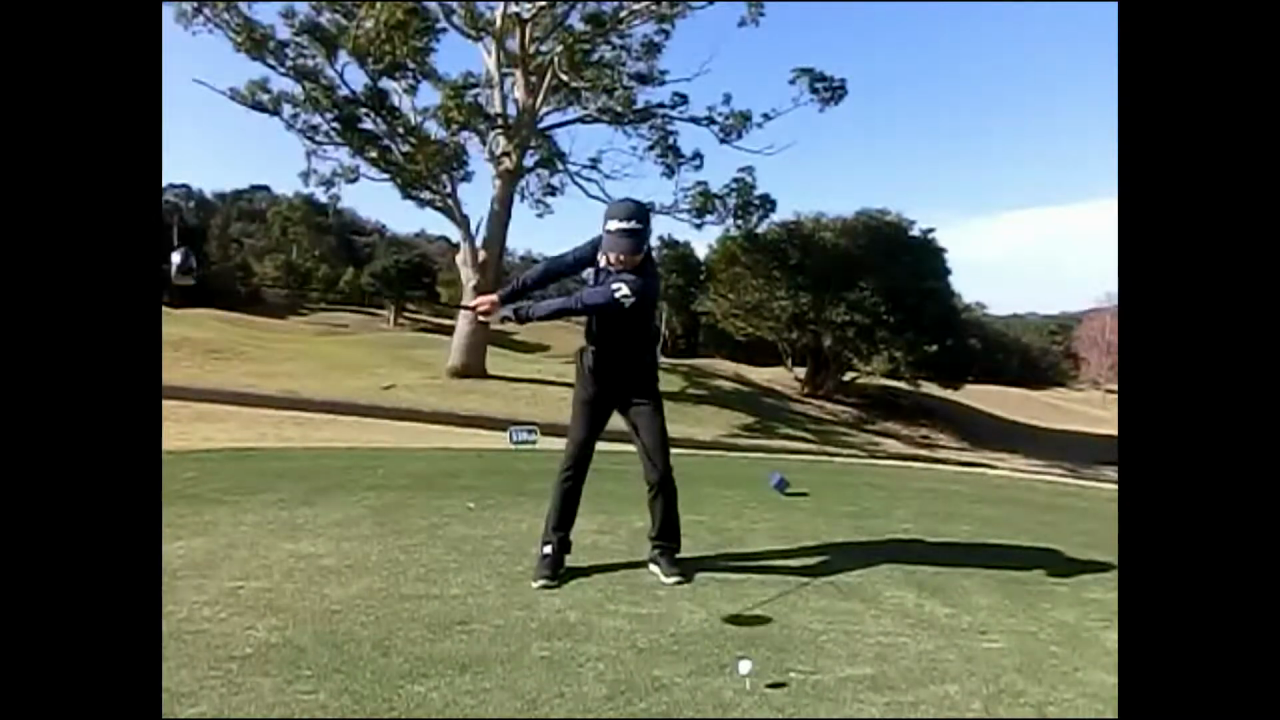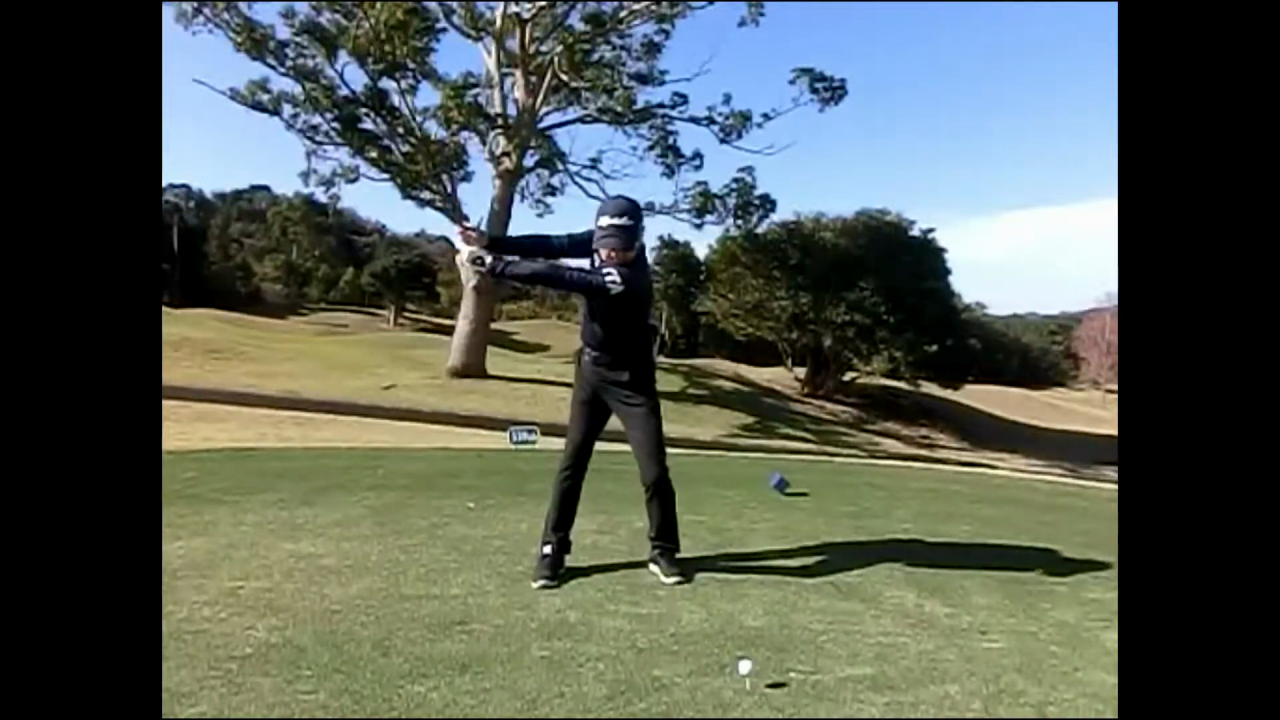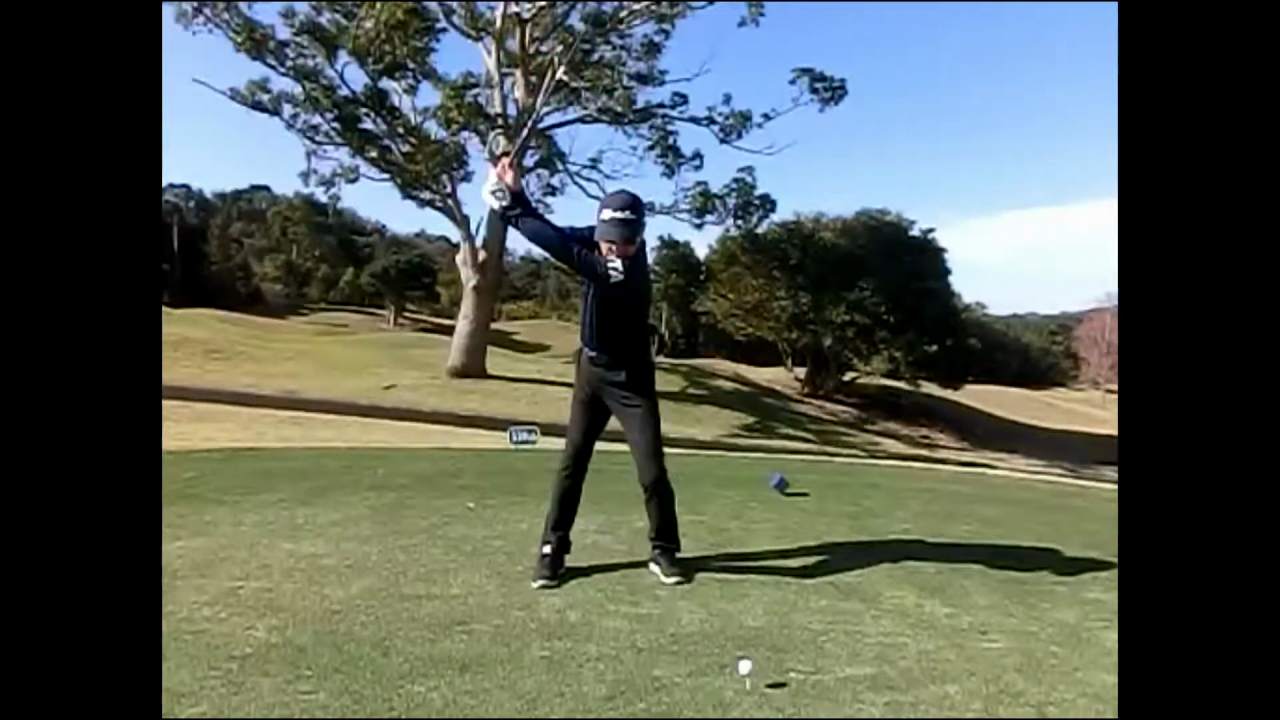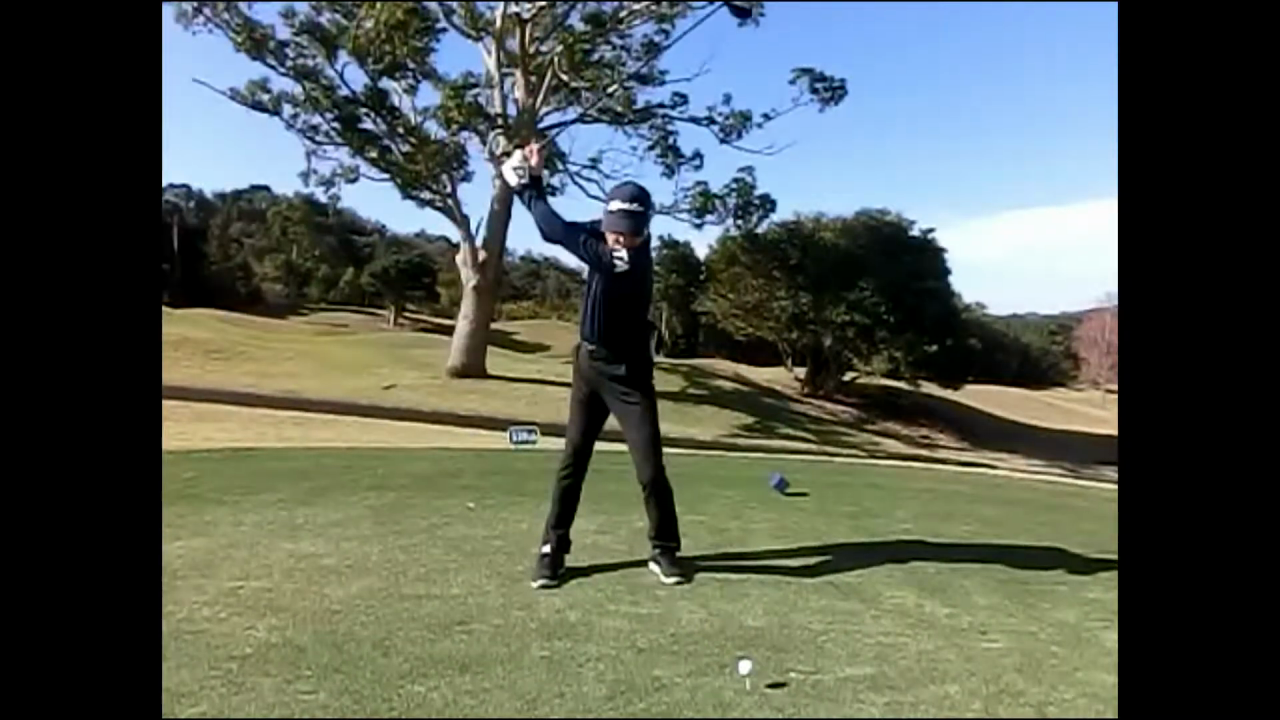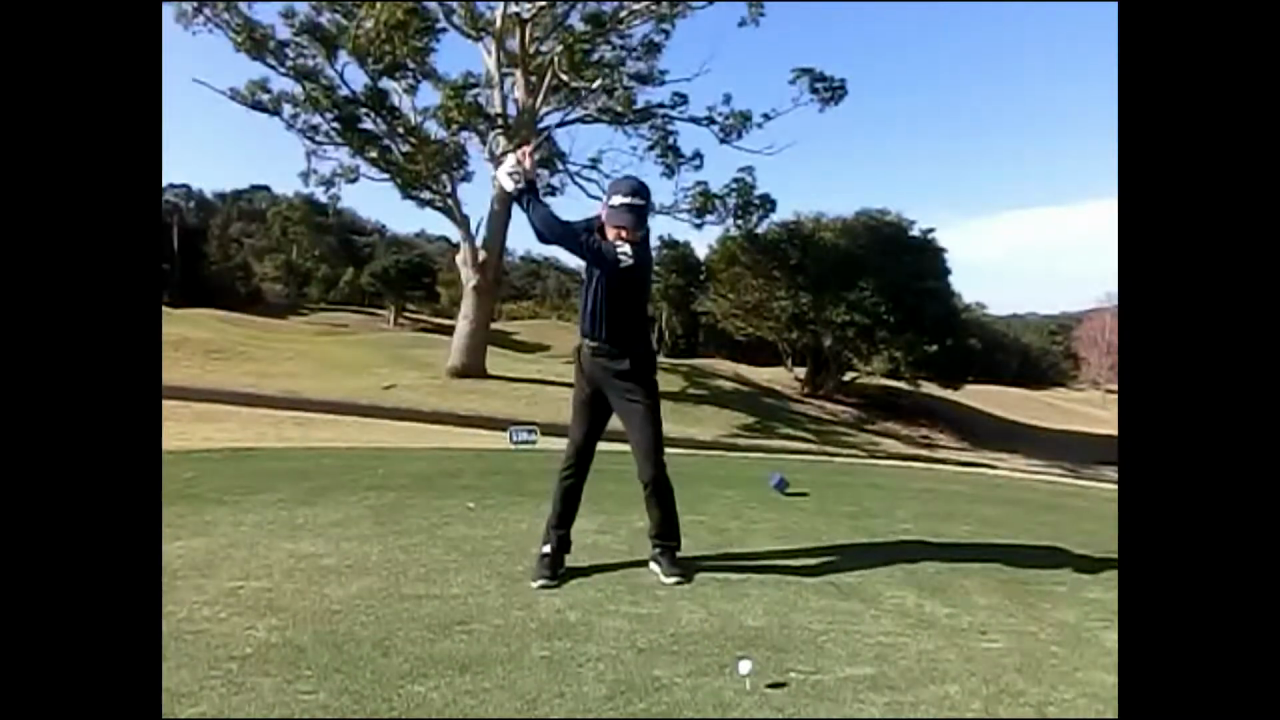
dt=0.4s
person 1, frame 1
left shoulder: (639, 284)
right shoulder: (605, 245)
left elbow: (574, 305)
right elbow: (556, 268)
left wrist: (515, 314)
right wrist: (503, 295)
left hip: (634, 377)
right hip: (594, 368)
left knee: (659, 470)
right knee: (573, 463)
left ankle: (663, 551)
right ankle: (552, 549)
person 1, frame 2
left shoulder: (629, 279)
right shoulder: (601, 240)
left elbow: (559, 277)
right elbow: (551, 246)
left wrist: (495, 265)
right wrist: (494, 241)
left hip: (631, 378)
right hip: (591, 368)
left knee: (654, 471)
right knee: (572, 462)
left ankle: (663, 551)
right ankle: (552, 550)
person 1, frame 3
left shoulder: (627, 273)
right shoulder: (602, 239)
left elbow: (557, 247)
right elbow: (556, 235)
left wrist: (508, 207)
right wrist: (518, 195)
left hip: (629, 378)
right hip: (590, 369)
left knee: (652, 472)
right knee: (572, 463)
left ankle: (664, 552)
right ankle: (552, 550)
person 1, frame 4
left shoulder: (630, 264)
right shoulder: (604, 234)
left elbow: (563, 234)
right elbow: (556, 231)
left wrist: (526, 186)
right wrist: (536, 182)
left hip: (627, 373)
right hip: (589, 365)
left knee: (650, 470)
right knee: (572, 461)
left ankle: (664, 551)
right ankle: (552, 549)
person 1, frame 5
left shoulder: (632, 255)
right shoulder: (601, 229)
left elbow: (560, 235)
right elbow: (551, 233)
left wrist: (523, 190)
right wrist: (528, 185)
left hip: (631, 368)
right hip: (591, 362)
left knee: (652, 467)
right knee: (574, 460)
left ankle: (665, 551)
right ankle: (553, 549)
